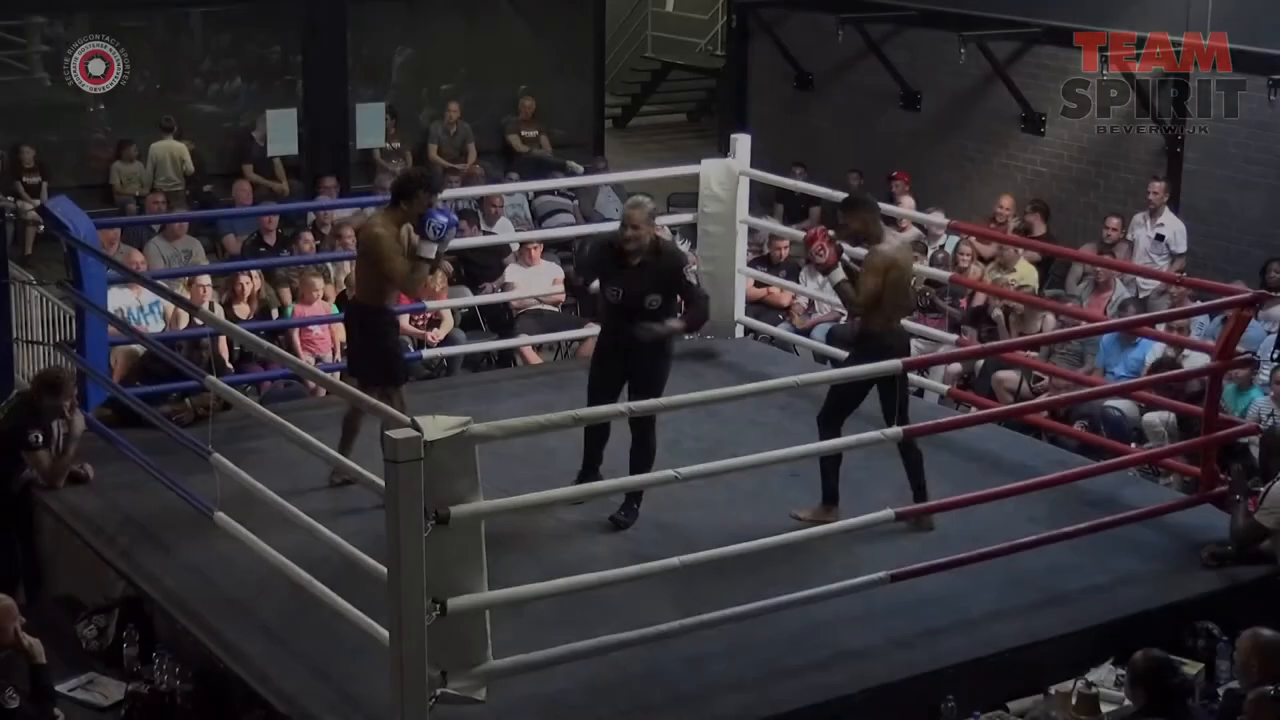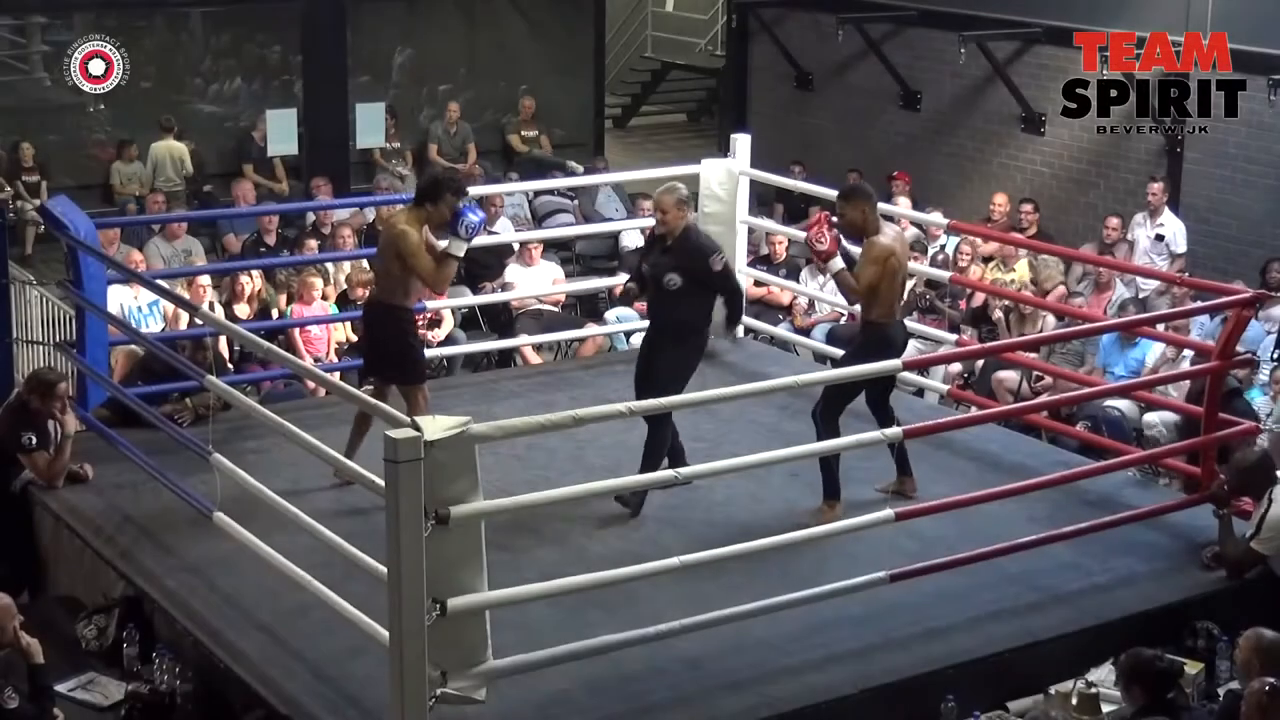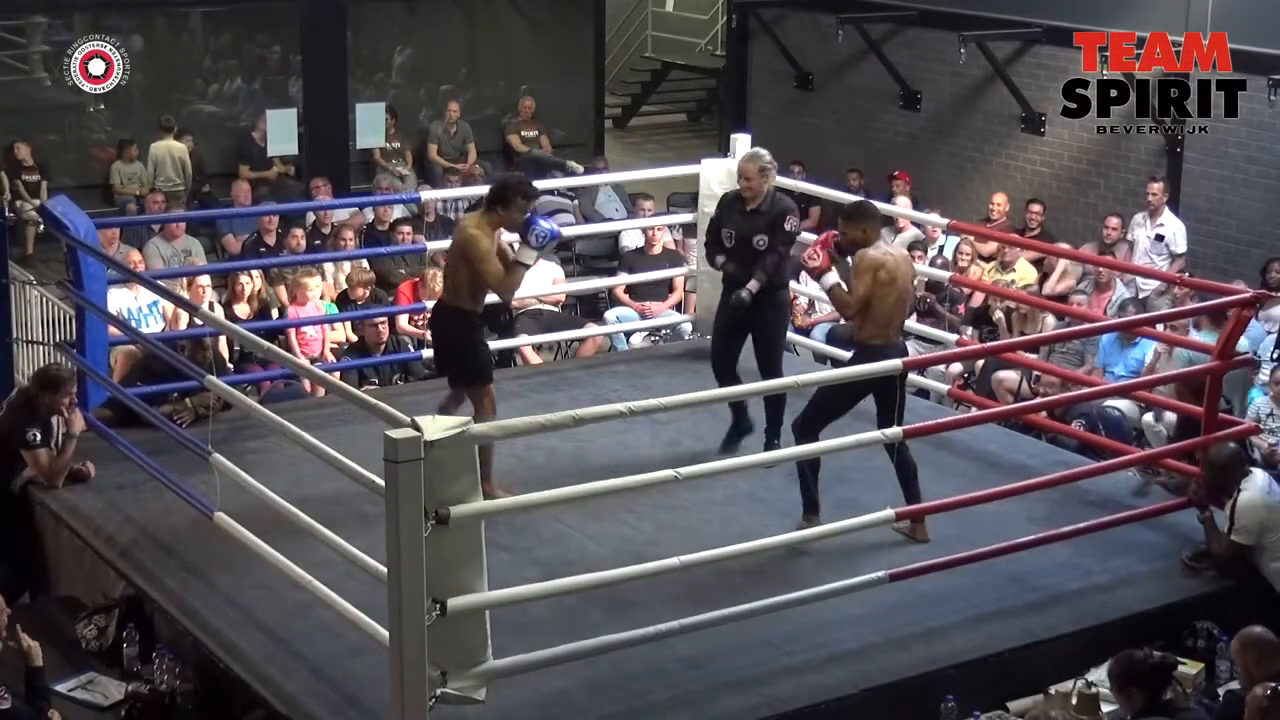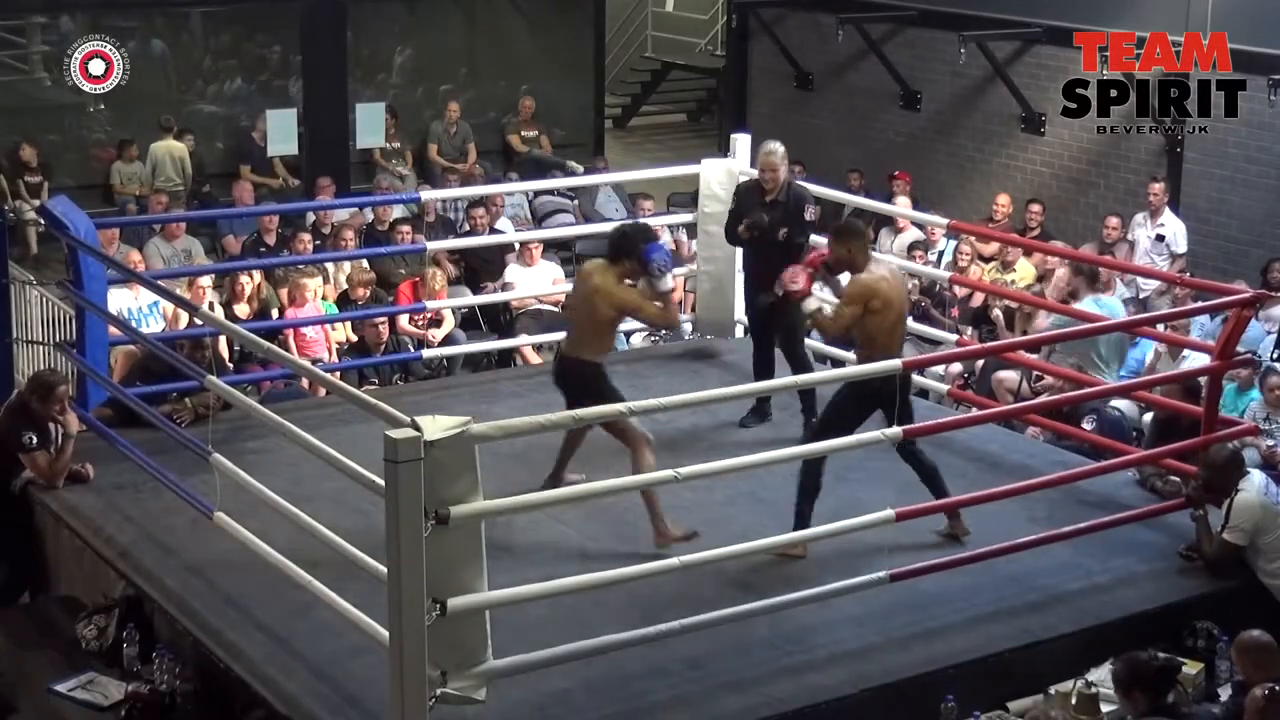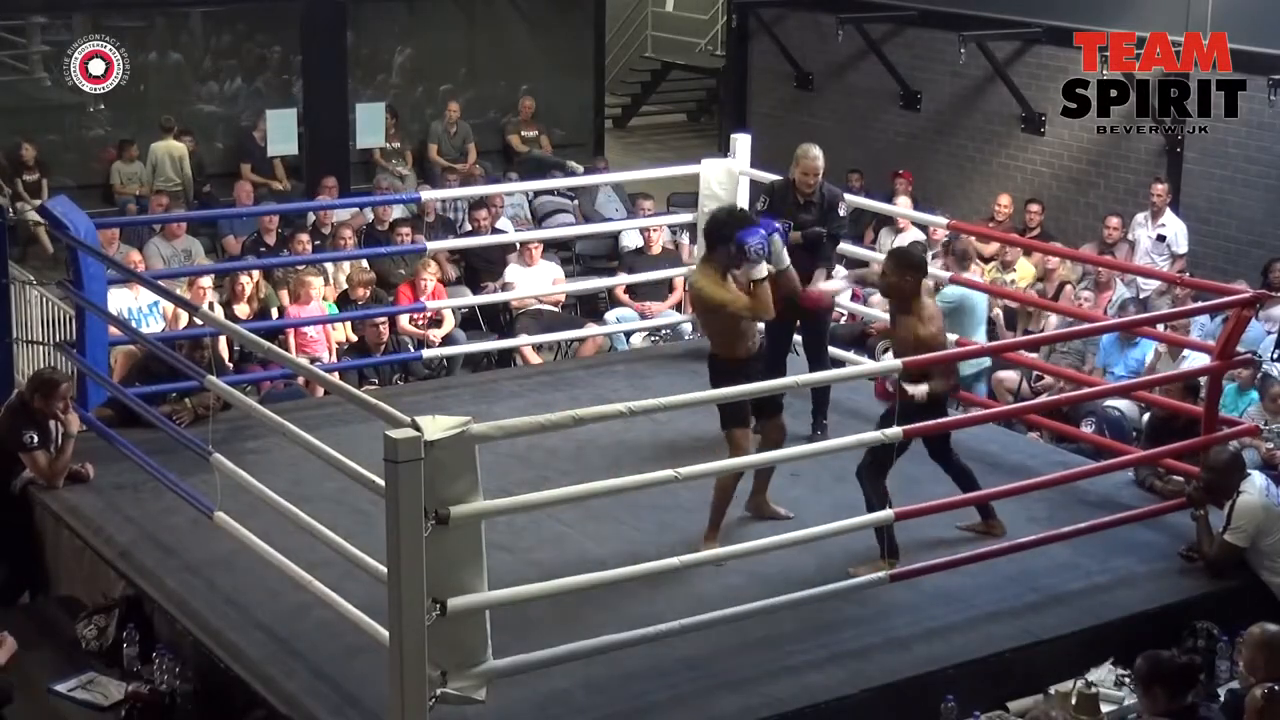
dt=0.7s
person 1, frame 1
left shoulder: (880, 257)
right shoulder: (899, 246)
left elbow: (856, 306)
left wrist: (832, 268)
right wrist: (838, 255)
left hip: (873, 346)
right hip: (896, 341)
left knee: (829, 421)
right knee: (900, 425)
left ankle: (828, 507)
right ankle: (922, 508)
person 1, frame 2
left shoulder: (878, 245)
right shoulder: (892, 233)
left elbow: (855, 295)
right elbow: (863, 276)
left wrist: (830, 258)
right wrist: (834, 241)
left hip: (876, 336)
right hip: (893, 331)
left knee: (825, 412)
right knee: (879, 404)
left ankle: (832, 504)
right ankle: (905, 479)
person 1, frame 3
left shoulder: (869, 258)
right shoulder: (903, 257)
left elbow: (849, 307)
left wrist: (823, 272)
right wrist: (841, 257)
left hip: (869, 358)
right hip: (897, 354)
left knee: (804, 427)
right knee: (894, 439)
left ankle: (810, 518)
right ankle: (917, 523)
person 1, frame 4
left shoulder: (863, 284)
right shoulder: (892, 272)
left elbow: (832, 331)
left wrist: (805, 295)
right wrist: (827, 273)
left hip: (870, 379)
right hip: (899, 375)
right knee: (909, 447)
left ankle: (799, 538)
right ankle: (955, 520)
person 1, frame 5
left shoulder: (925, 329)
right shoulder: (907, 296)
left elbow: (949, 381)
left wrist: (909, 392)
left hip: (918, 399)
right hip: (923, 395)
left knee: (870, 472)
right knee: (945, 456)
left ankle: (888, 559)
right ankle: (990, 521)
person 2, frame 1
left shoulder: (402, 226)
right shoulder: (379, 233)
left elbow: (420, 271)
right elbow: (411, 287)
left wrist: (437, 245)
right wrist: (428, 244)
left hip: (369, 315)
right hip: (372, 319)
left knee: (364, 395)
right knee: (395, 403)
left ankle: (340, 468)
person 2, frame 2
left shoulder: (416, 224)
right shoulder: (405, 232)
left elbow: (437, 264)
right elbow: (438, 284)
left wrist: (457, 242)
right wrist: (459, 242)
left hip: (380, 312)
right hip: (393, 318)
left knee: (379, 392)
right knee: (418, 402)
left ankle: (346, 463)
person 2, frame 3
left shoulder: (488, 228)
right shoulder: (474, 236)
left elbow: (507, 267)
right elbow: (505, 290)
left wrist: (530, 250)
right wrist: (529, 250)
left hip: (454, 317)
right hip: (458, 322)
left knee: (459, 395)
right knee: (485, 404)
right ankle: (486, 486)
person 2, frame 4
left shoulder: (591, 269)
right shoulder: (616, 293)
right elbow: (670, 321)
left wrist: (652, 281)
right wrist: (662, 279)
left hip: (565, 364)
right hip: (584, 372)
right knee: (641, 441)
left ankle: (556, 478)
right ankle: (661, 529)
person 2, frame 5
left shoulder: (737, 264)
right shoulder: (705, 285)
right elbow: (763, 313)
left wrist: (777, 252)
right wrist: (758, 267)
left hip: (756, 358)
right hip: (729, 368)
left knee: (776, 433)
right knee: (741, 455)
left ankle: (758, 500)
right ankle: (711, 536)
person 3, frame 1
left shoulder: (672, 259)
right shoulder: (608, 249)
left elbow: (699, 311)
right elbow: (578, 277)
left wrist: (667, 328)
right wrist: (587, 284)
left hip: (652, 351)
right hip: (611, 343)
left knee: (641, 423)
right knee: (596, 411)
left ankle: (633, 500)
right ankle: (589, 474)
person 3, frame 2
left shoulder: (702, 248)
right shoulder: (656, 237)
left elbow: (733, 292)
right elbow: (644, 272)
left wrist: (731, 328)
right wrist: (632, 287)
left hip: (686, 339)
right hip: (656, 332)
left knee: (658, 407)
right knee: (645, 400)
left ankle: (641, 486)
right ankle: (678, 465)
person 3, frame 3
left shoulder: (784, 209)
right shoulder: (728, 202)
left elbow: (776, 256)
right elbow: (711, 244)
left wrist: (750, 288)
right wrist: (722, 264)
left hip: (770, 298)
right hip: (732, 294)
left knee: (769, 369)
right knee: (720, 362)
left ankle: (773, 439)
right ankle: (740, 421)
person 3, frame 4
left shoulder: (801, 198)
right shoulder: (744, 192)
left elbow: (797, 249)
right elbow: (730, 235)
left wrist: (778, 290)
right wrist: (747, 228)
right hip: (756, 280)
left knee: (794, 349)
right knee: (761, 344)
left ankle: (811, 417)
right ankle: (762, 405)
person 3, frame 5
left shoulder: (833, 198)
right shoulder: (775, 191)
left elbow: (830, 246)
left wrist: (815, 285)
right wrist: (801, 236)
left hip: (816, 285)
left knee: (817, 353)
right knee: (775, 349)
left ankle: (820, 421)
person 4, frame 1
left shoulder: (35, 403)
right shoulder: (26, 423)
left elbow: (51, 459)
right elbow: (54, 479)
left wrist: (73, 468)
right wrist: (74, 434)
left knee: (31, 556)
person 4, frame 2
left shoulder: (43, 411)
right shoulder: (19, 425)
left elbow: (49, 457)
right elbow: (53, 479)
left wrist: (72, 468)
right wrist: (68, 433)
left knee: (27, 561)
person 4, frame 3
left shoulder: (41, 405)
right shoulder: (24, 421)
left elbow: (51, 458)
right elbow: (53, 479)
left wrist: (74, 468)
right wrist: (73, 433)
left knee: (27, 559)
right knee: (20, 565)
person 4, frame 4
left shoulder: (43, 411)
right shoulder: (20, 425)
left elbow: (51, 461)
right elbow: (53, 479)
left wrist: (73, 469)
right wrist: (70, 434)
left knee: (27, 560)
right knee: (21, 567)
person 4, frame 5
left shoulder: (41, 412)
right shoulder: (20, 424)
left elbow: (52, 462)
right elbow: (53, 479)
left wrist: (74, 470)
right wrist: (70, 434)
left knee: (28, 562)
right knee: (23, 568)
